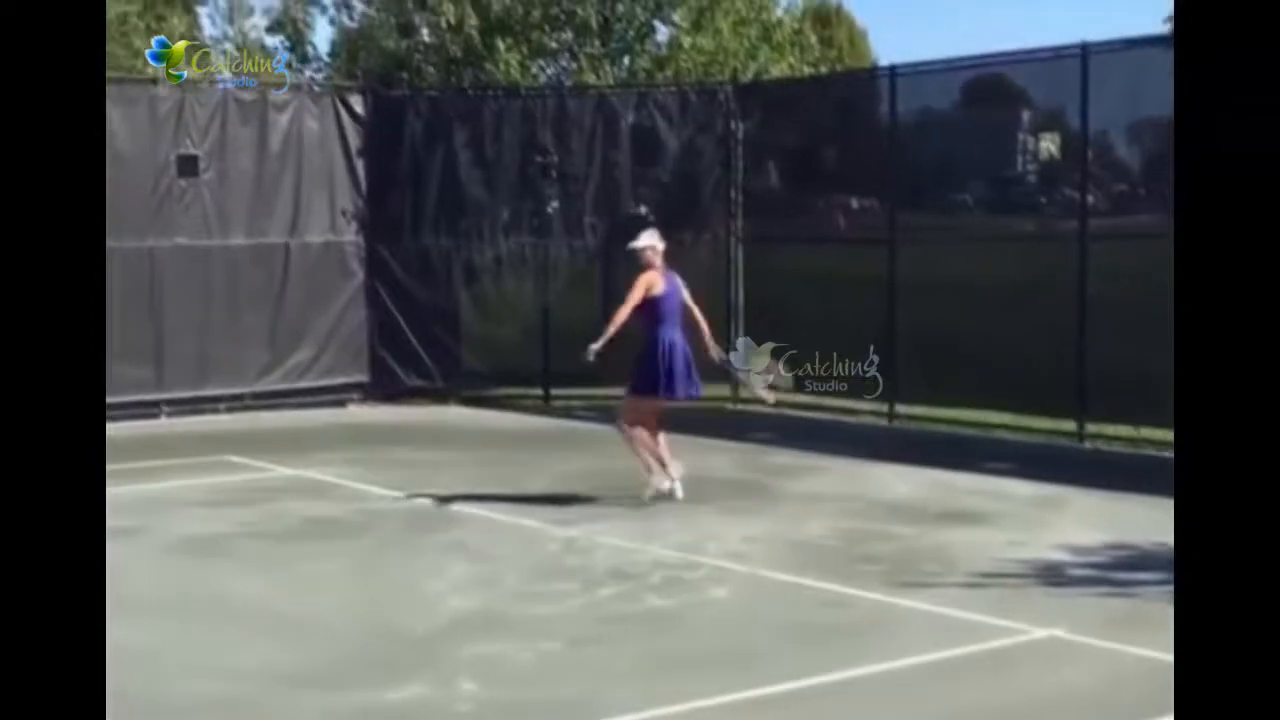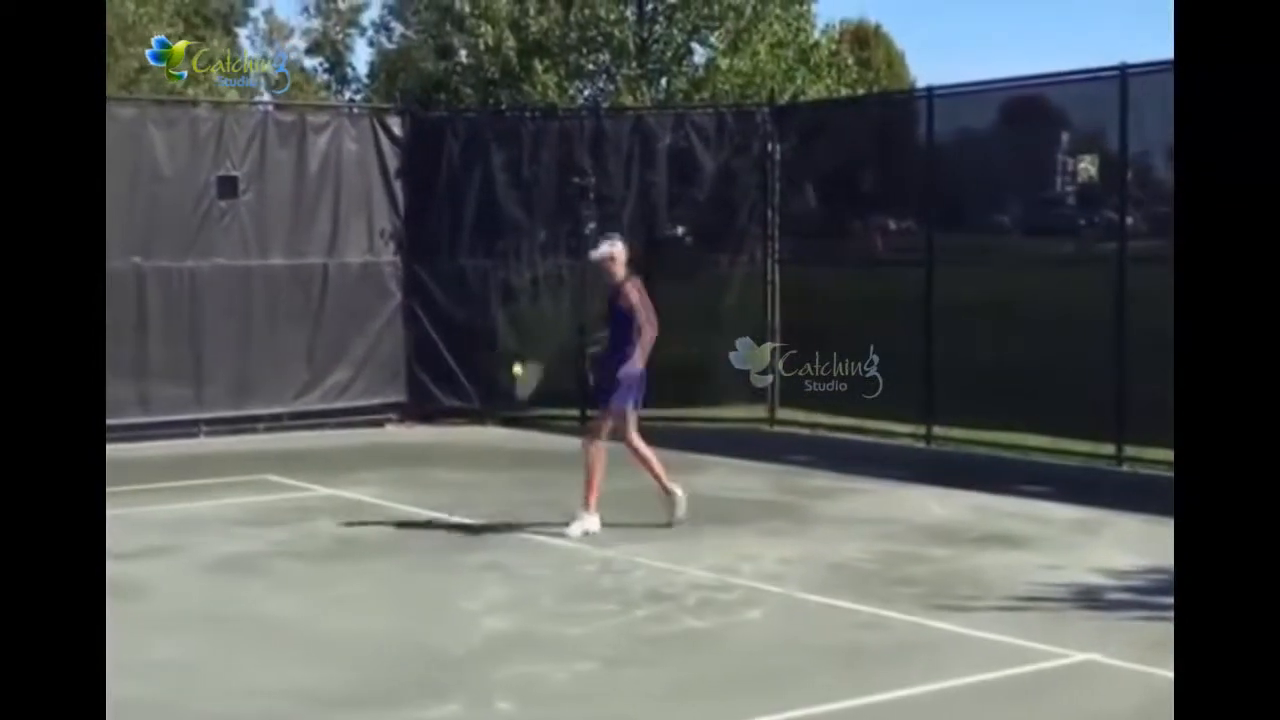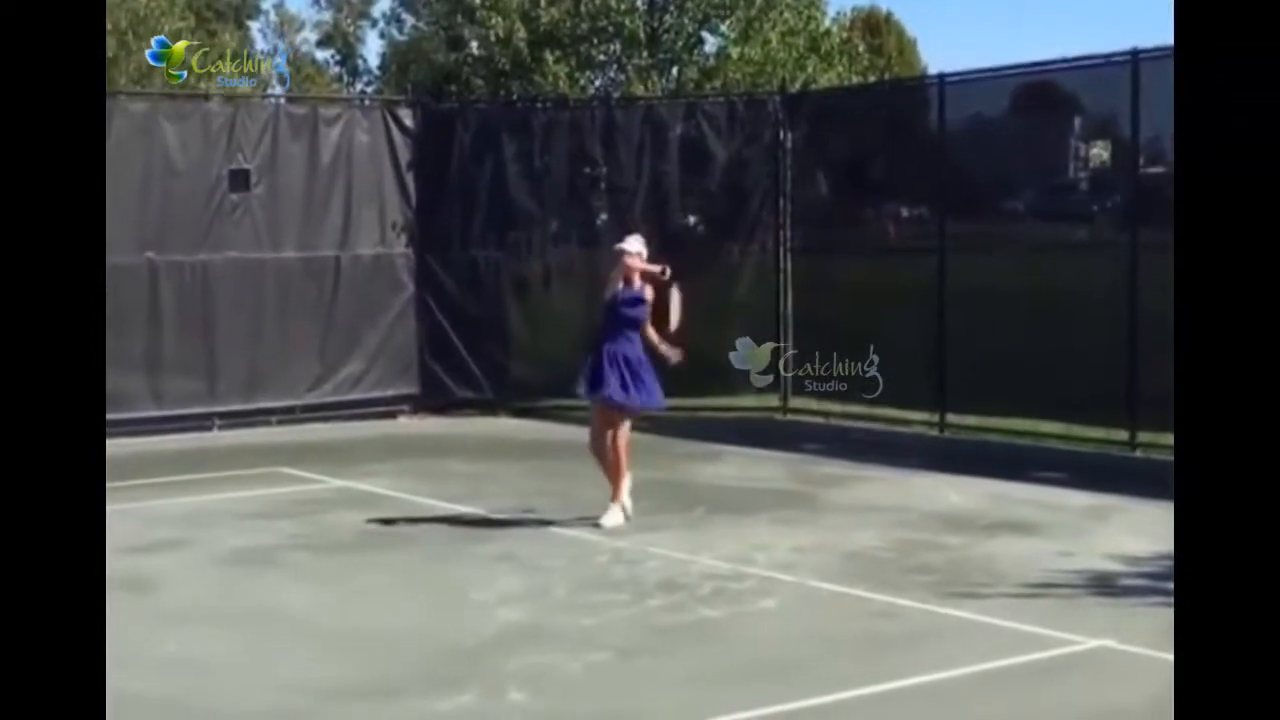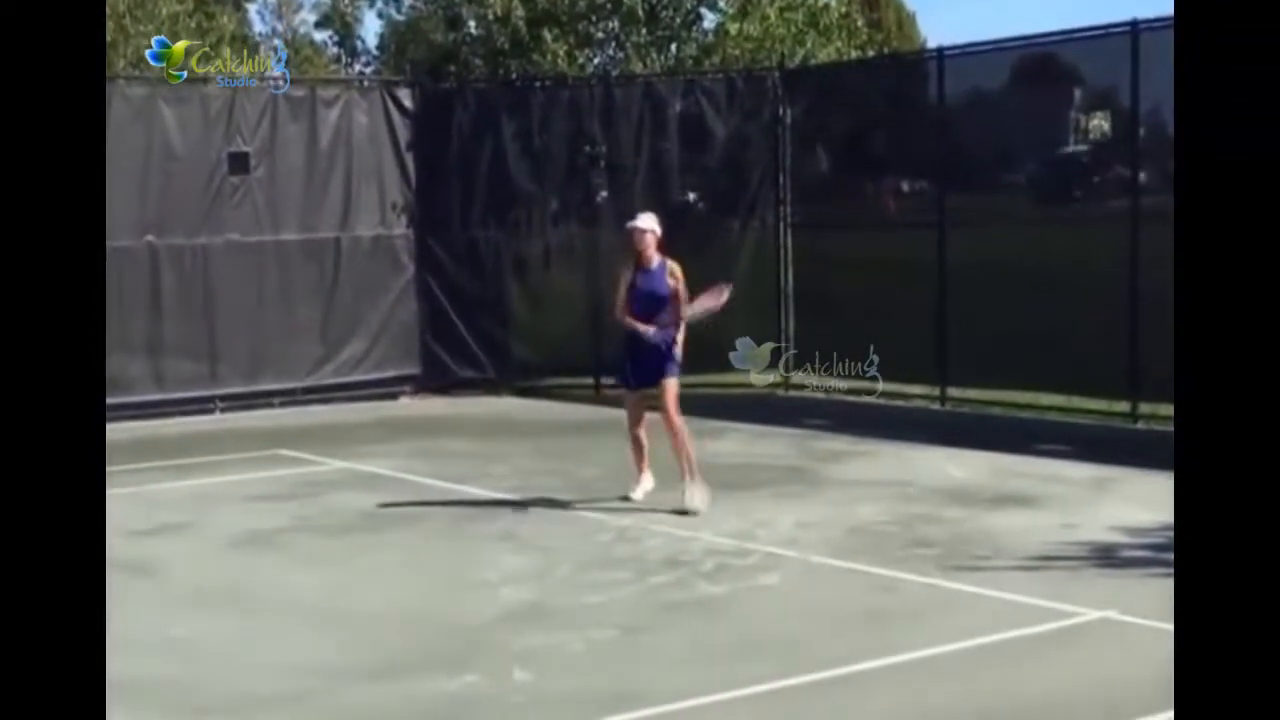
dt=0.5s
person 1, frame 1
left shoulder: (647, 278)
right shoulder: (675, 279)
left elbow: (624, 311)
right elbow: (695, 312)
left wrist: (600, 342)
right wrist: (710, 343)
left hip: (660, 351)
right hip: (676, 349)
left knee: (625, 420)
right knee: (647, 420)
left ankle: (661, 471)
right ankle: (667, 479)
person 1, frame 2
left shoulder: (629, 288)
right shoulder: (619, 288)
left elbow: (648, 329)
left wrist: (636, 360)
left hip: (625, 367)
right hip: (614, 364)
left knee: (594, 439)
right knee: (631, 439)
left ankle: (588, 515)
right ankle: (670, 491)
person 1, frame 3
left shoulder: (648, 292)
right shoulder: (616, 281)
right elbow: (625, 265)
left wrist: (662, 348)
right wrist: (657, 270)
left hip: (632, 362)
right hip: (606, 360)
left knee: (618, 440)
right knee: (598, 441)
left ankle: (618, 505)
right ankle: (621, 484)
person 1, frame 4
left shoulder: (671, 269)
right shoulder: (629, 270)
left elbow: (683, 309)
right elbow: (619, 311)
left wrist: (679, 338)
right wrist: (640, 328)
left hip: (664, 346)
right hip: (637, 346)
left knee: (669, 411)
right knee: (635, 419)
left ankle: (692, 481)
right ankle: (644, 475)
